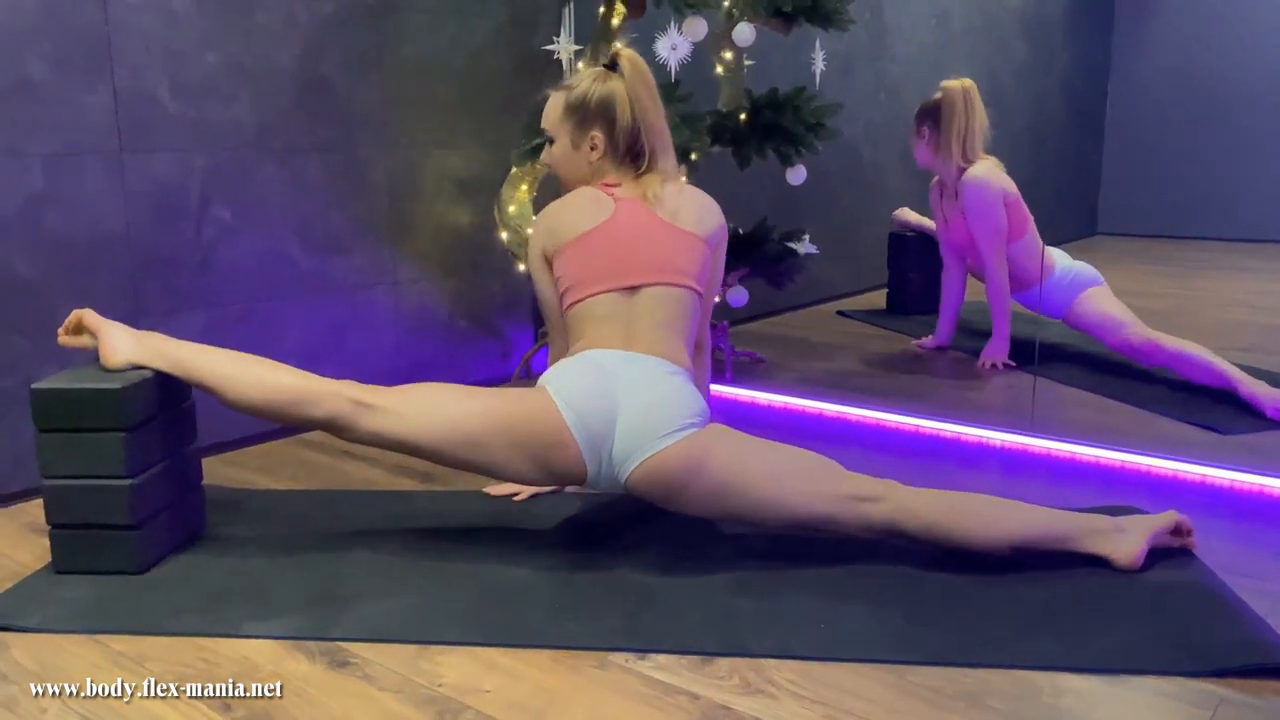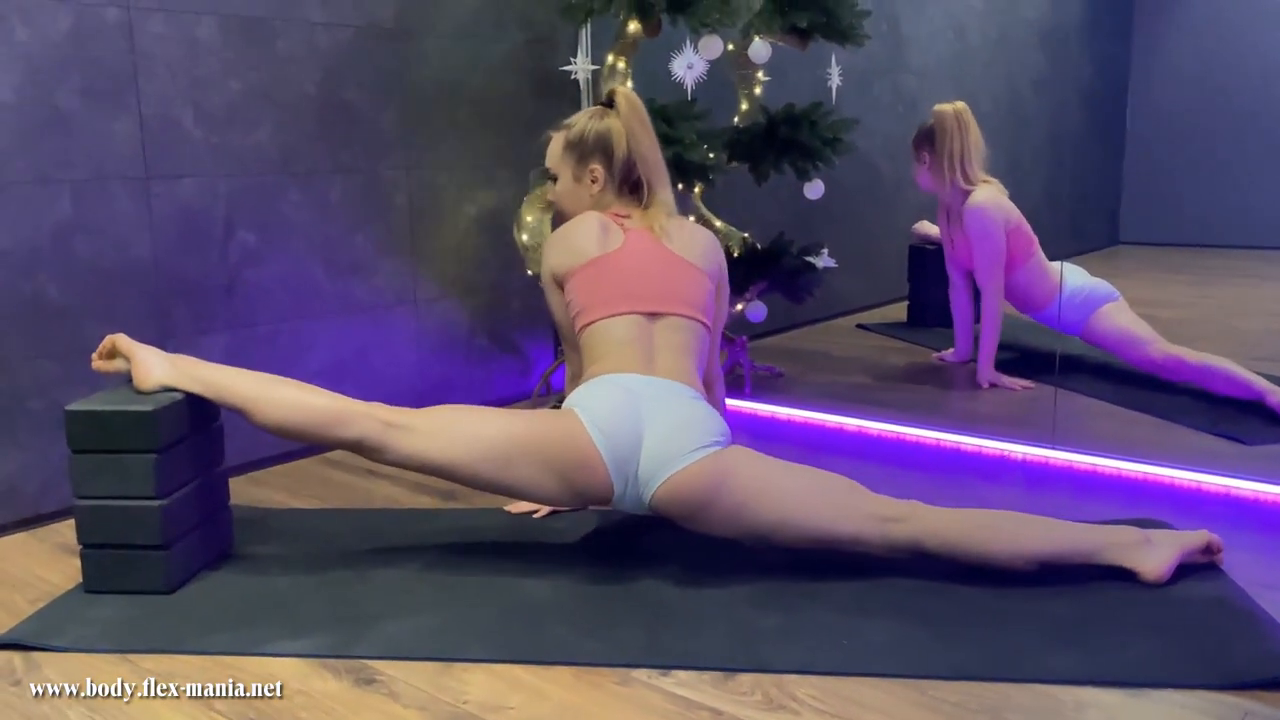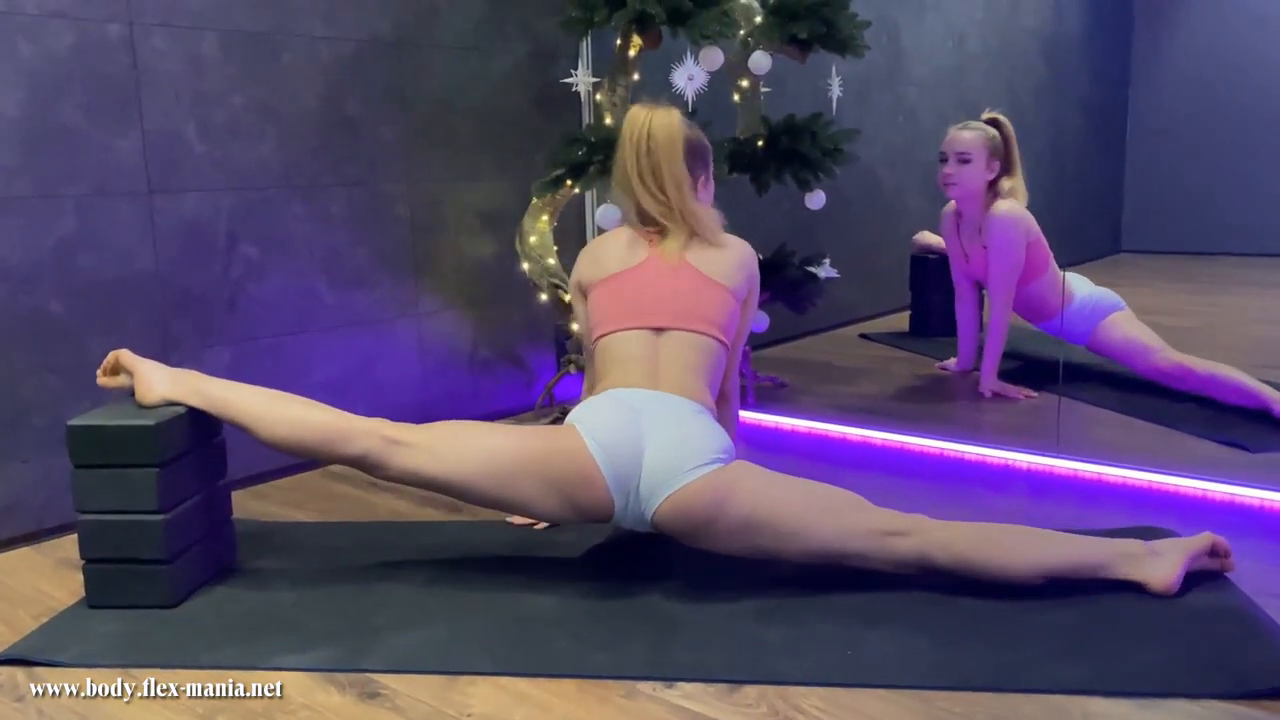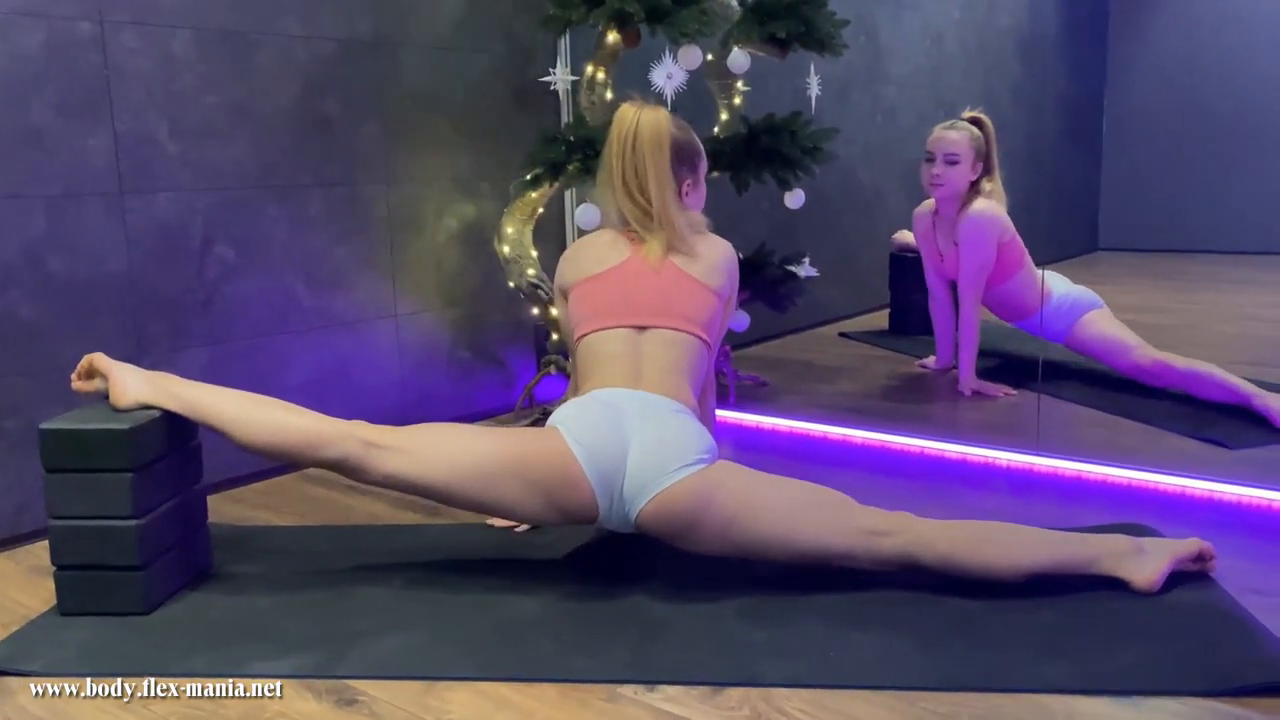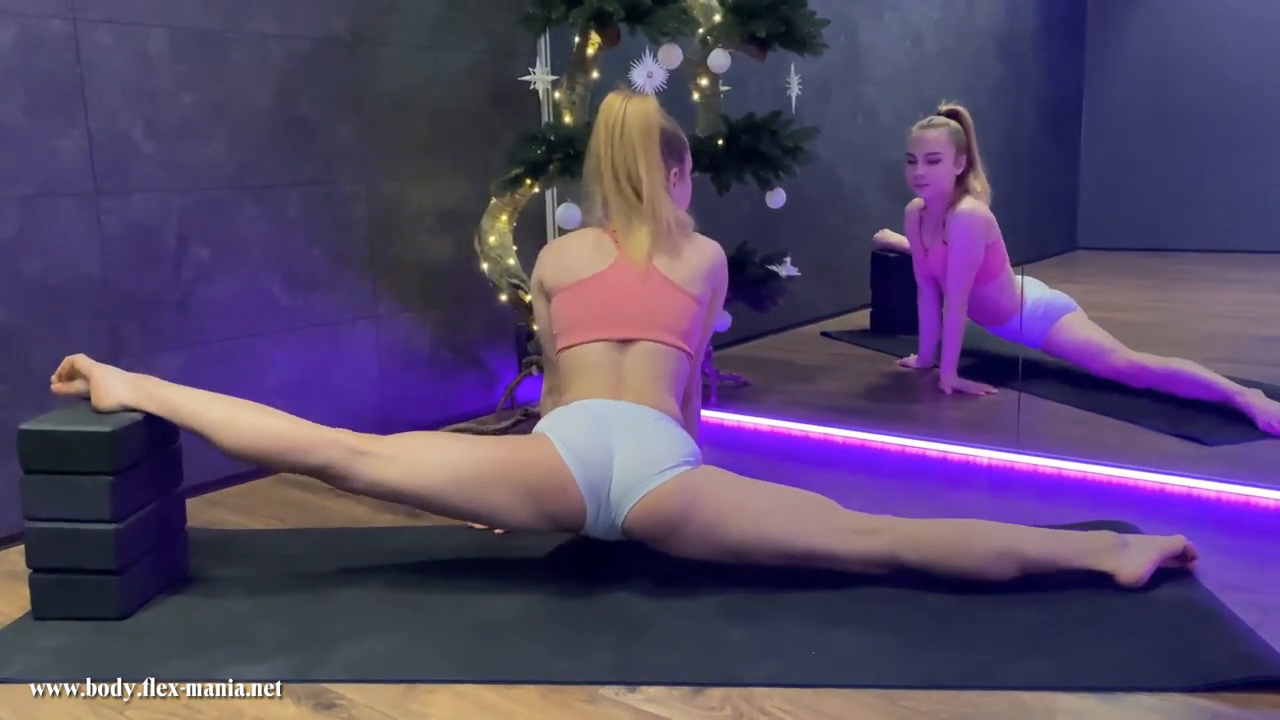
dt=0.7s
person 1, frame 1
left shoulder: (555, 219)
right shoulder: (703, 208)
left wrist: (548, 468)
right wrist: (686, 455)
left hip: (574, 407)
right hip: (663, 423)
left knee: (346, 406)
right knee: (877, 505)
left ankle: (135, 346)
person 1, frame 2
left shoulder: (566, 244)
right shoulder: (704, 243)
left wrist: (575, 479)
right wrist: (704, 466)
left hip: (600, 428)
right hip: (686, 440)
left knee: (375, 425)
right knee: (900, 524)
left ankle: (170, 367)
person 1, frame 3
left shoulder: (593, 253)
right shoulder: (737, 255)
left hip: (597, 442)
right hip: (686, 460)
left knee: (374, 441)
right knee: (902, 539)
left ankle: (172, 380)
person 1, frame 4
left shoulder: (578, 254)
right shoulder: (717, 253)
left hip: (579, 446)
right hip: (671, 459)
left knee: (356, 445)
right knee: (889, 536)
person 1, frame 5
left shoulder: (555, 255)
right shoulder: (707, 256)
left hip: (563, 458)
right hip: (656, 470)
left knee: (341, 454)
right knee: (875, 540)
person 2, frame 1
left shoulder: (978, 182)
right shoulder: (940, 188)
left elbow: (996, 268)
right elbow: (954, 262)
left wrist: (1000, 340)
right wrist: (943, 333)
left hip: (1063, 285)
right hip: (1030, 282)
left knee: (1141, 343)
person 2, frame 2
left shoulder: (980, 208)
right shoulder: (949, 207)
left elbow: (992, 293)
right elbow: (958, 281)
left wrist: (986, 367)
right wrist: (963, 349)
left hip: (1076, 301)
right hip: (1052, 288)
left knee: (1163, 359)
person 2, frame 3
left shoulder: (1006, 218)
right shoulder: (951, 217)
left elbow: (1000, 305)
right elbow: (965, 293)
left wrist: (989, 377)
right wrist: (965, 360)
left hip: (1085, 310)
right hip: (1047, 311)
left knee: (1171, 368)
person 2, frame 4
left shoulder: (981, 216)
right shoulder: (923, 216)
left elbow: (968, 302)
right elbow: (939, 292)
left wrist: (968, 377)
right wrist: (944, 357)
left hip: (1060, 308)
right hip: (1024, 309)
left knee: (1150, 365)
person 2, frame 5
left shoulder: (969, 216)
right shoulder: (914, 212)
left elbow: (955, 300)
right elbow: (927, 288)
left wrist: (949, 373)
right wrist: (926, 354)
left hip: (1036, 313)
right hip: (1001, 311)
left knee: (1128, 365)
left ankle: (1246, 398)
right ankle: (900, 243)
